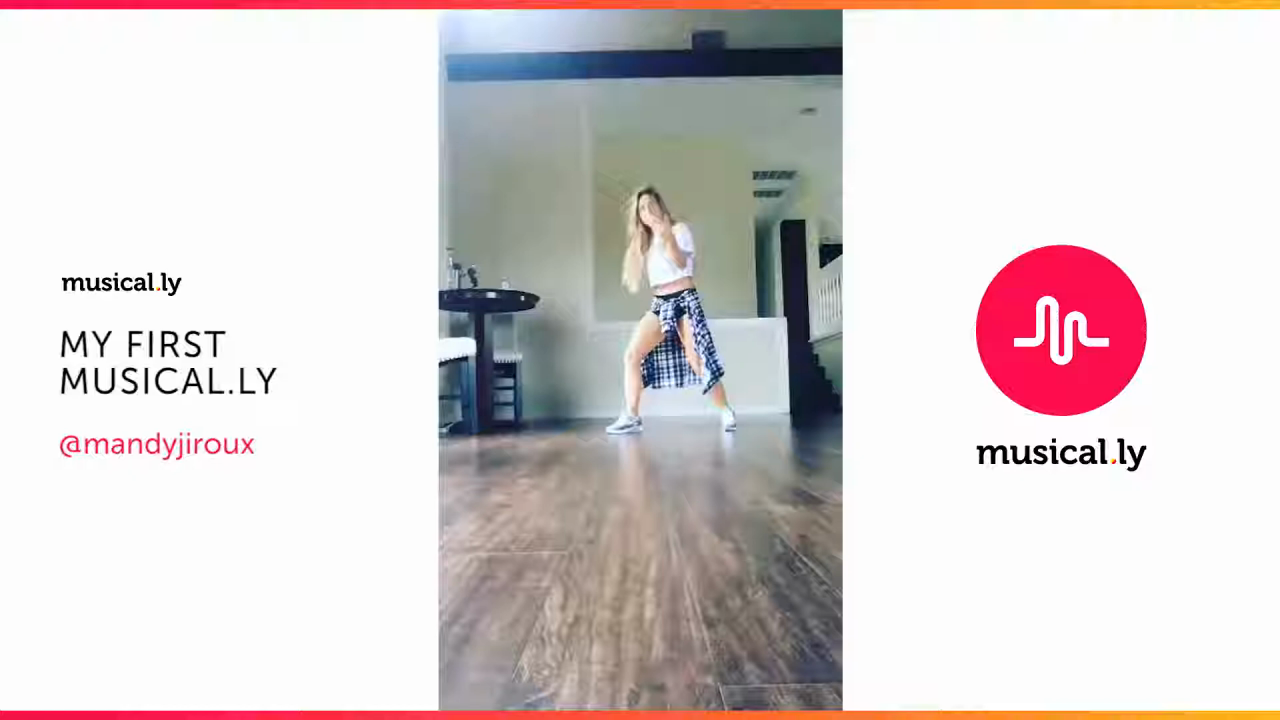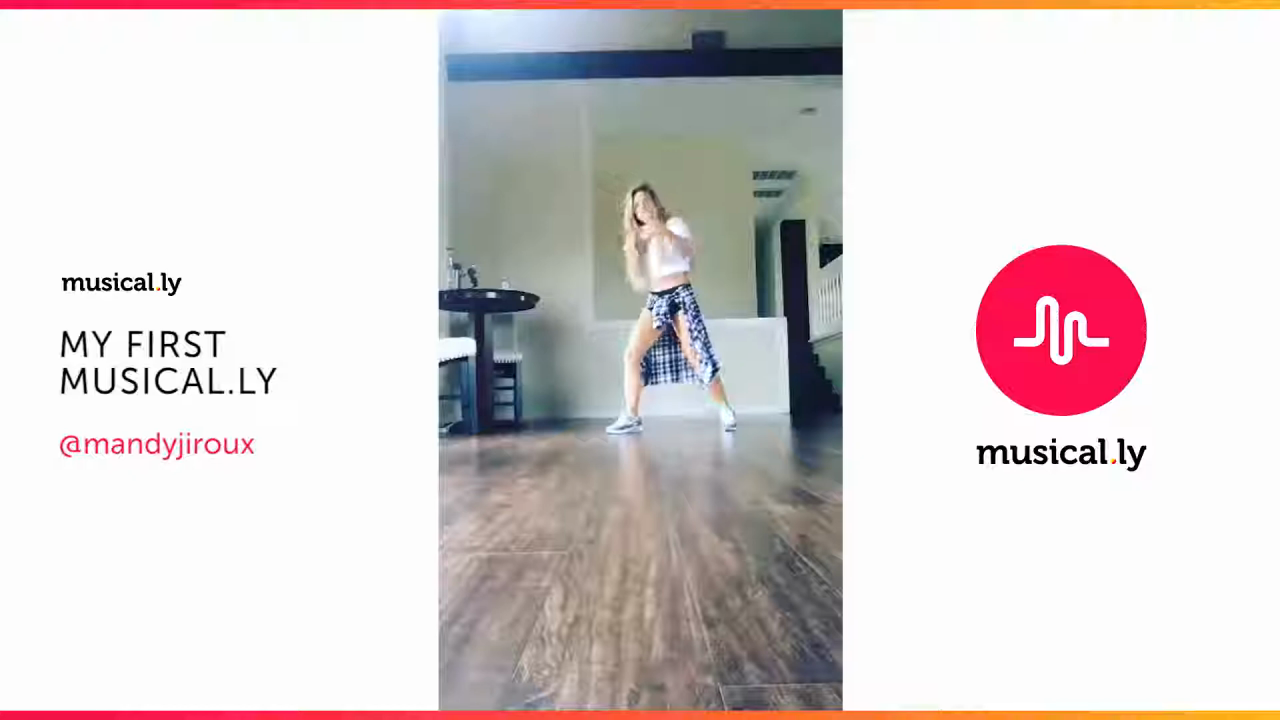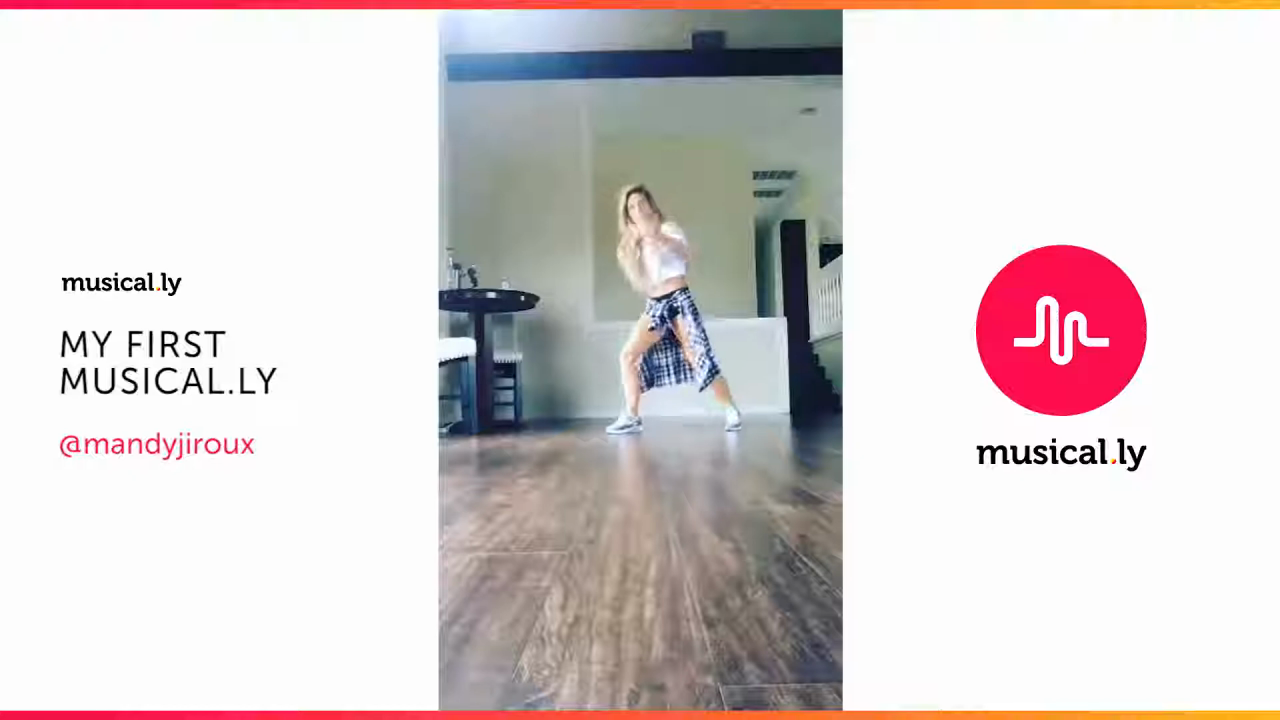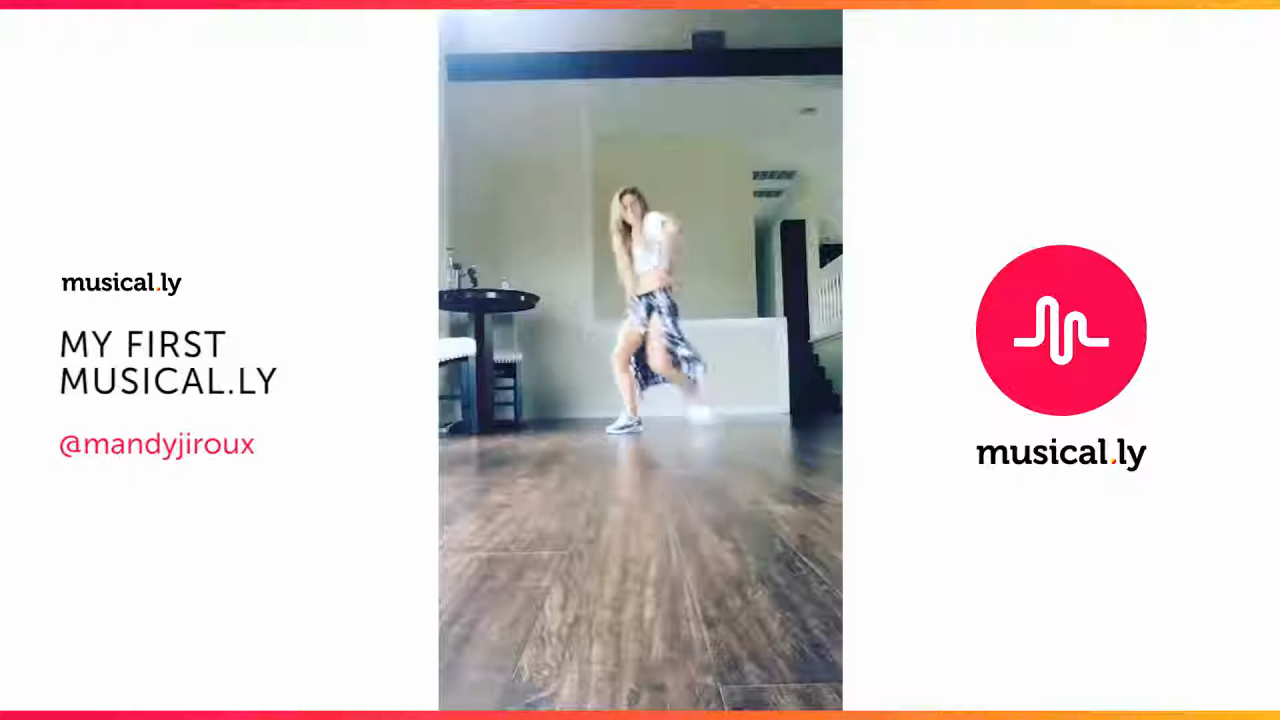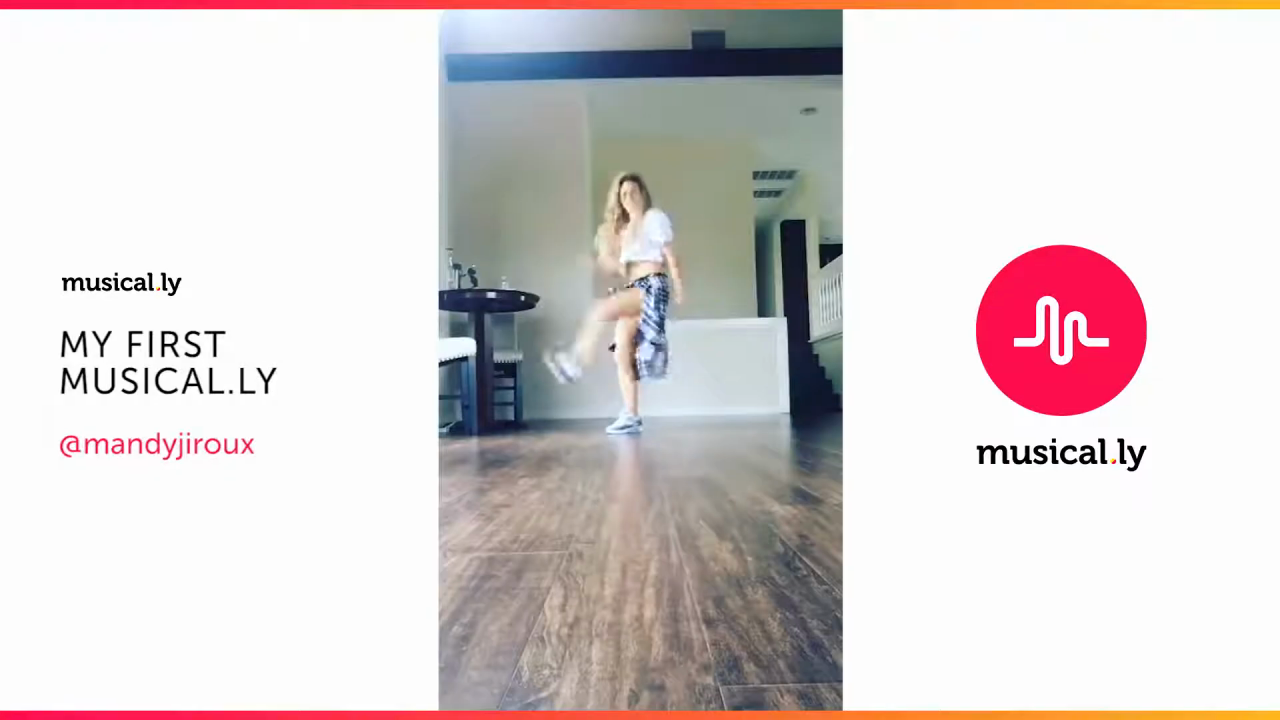
dt=0.2s
person 1, frame 1
left shoulder: (679, 229)
right shoulder: (643, 241)
left elbow: (682, 263)
right elbow: (635, 278)
left wrist: (669, 236)
left hip: (685, 301)
right hip: (659, 304)
left knee: (697, 360)
right knee: (632, 355)
left ankle: (726, 413)
right ankle: (631, 417)
person 1, frame 2
left shoulder: (674, 224)
right shoulder: (639, 237)
left elbow: (688, 248)
left wrist: (667, 234)
left hip: (680, 296)
right hip: (655, 300)
left knee: (695, 356)
right knee: (632, 354)
left ankle: (726, 410)
right ankle: (631, 417)
person 1, frame 3
left shoulder: (666, 229)
right shoulder: (633, 241)
left elbow: (684, 252)
left wrist: (659, 238)
left hip: (678, 300)
right hip: (654, 305)
left knee: (698, 359)
right knee: (628, 355)
left ankle: (731, 411)
right ankle: (631, 417)
person 1, frame 4
left shoulder: (653, 220)
right shoulder: (630, 239)
left elbow: (671, 229)
left wrist: (668, 240)
left hip: (660, 299)
right hip: (641, 302)
left knee: (659, 361)
right knee: (619, 357)
left ankle: (695, 401)
right ankle: (630, 417)
person 1, frame 5
left shoulder: (655, 217)
right shoulder: (623, 228)
left elbow: (671, 252)
right elbow: (612, 262)
left wrist: (677, 283)
left hip: (653, 287)
right hip: (635, 290)
left knee: (600, 312)
right knee: (622, 353)
left ankle: (574, 364)
right ankle: (630, 416)
